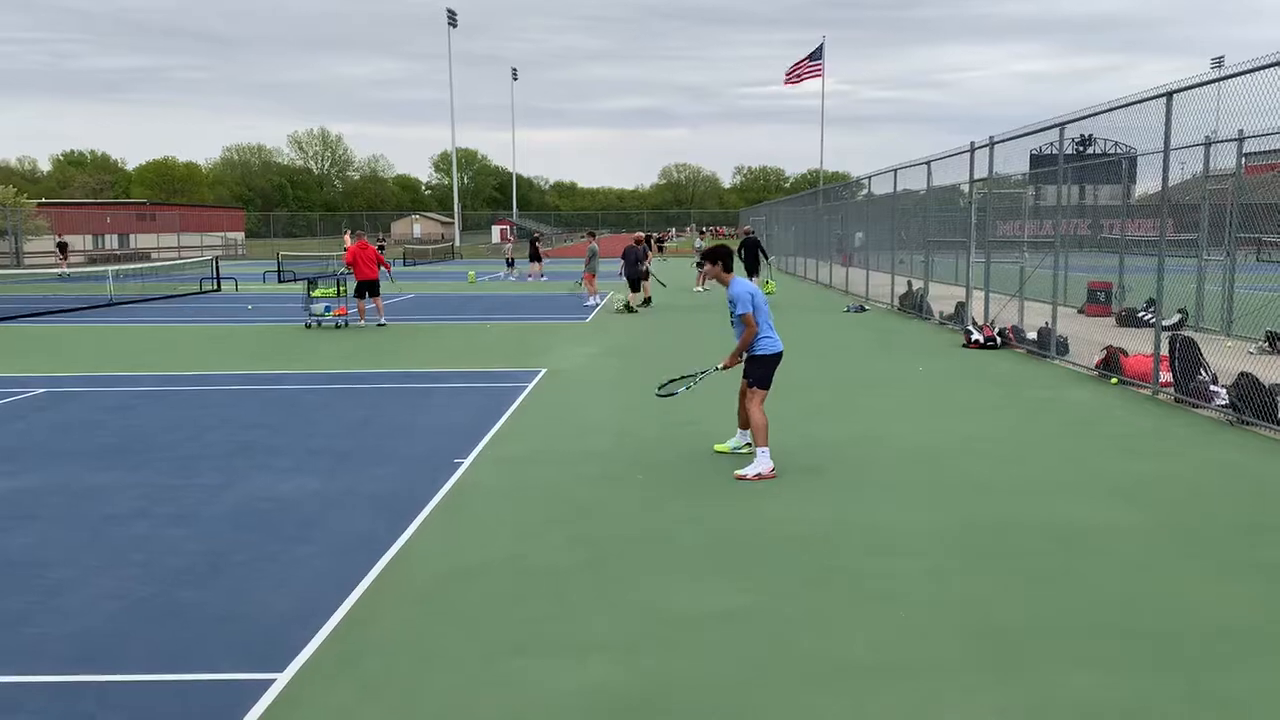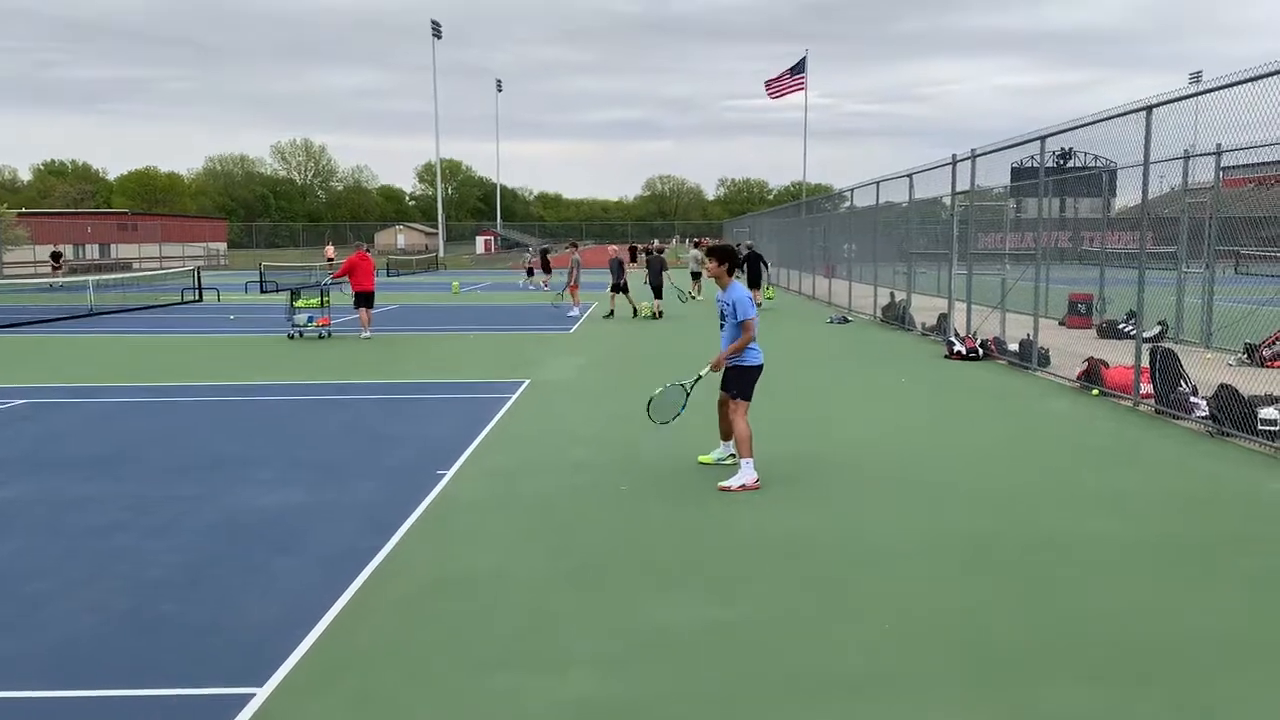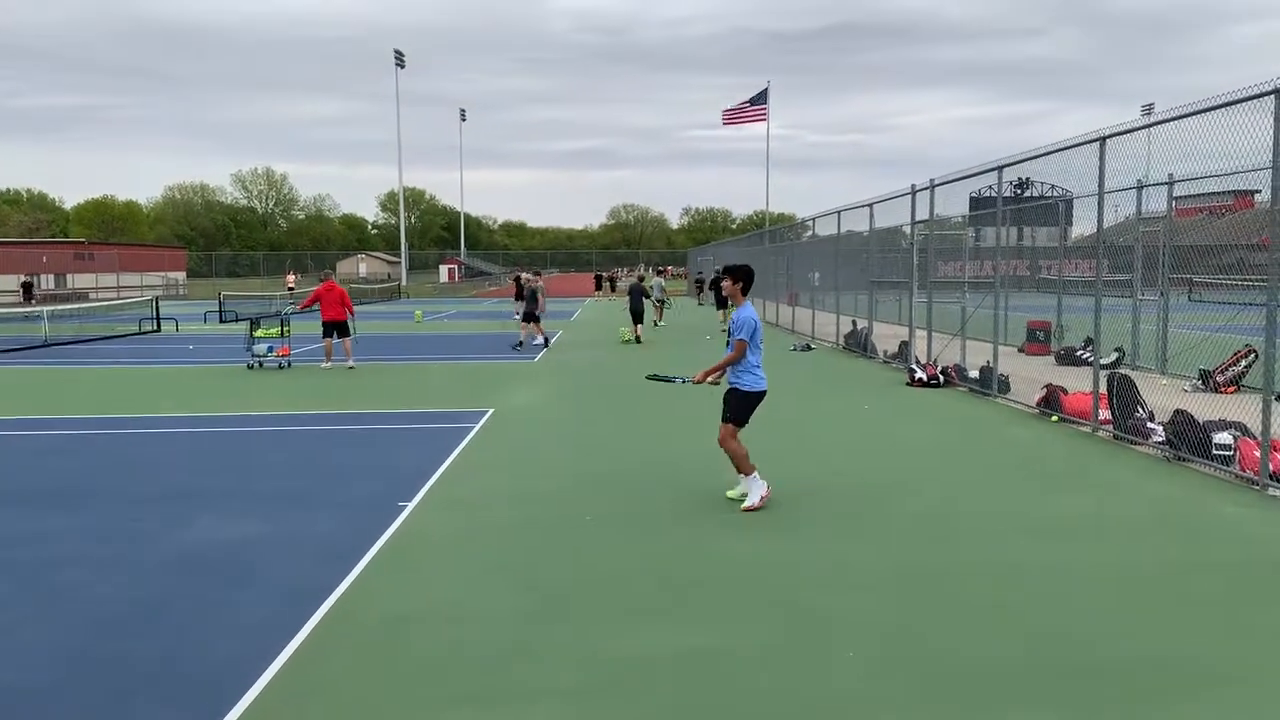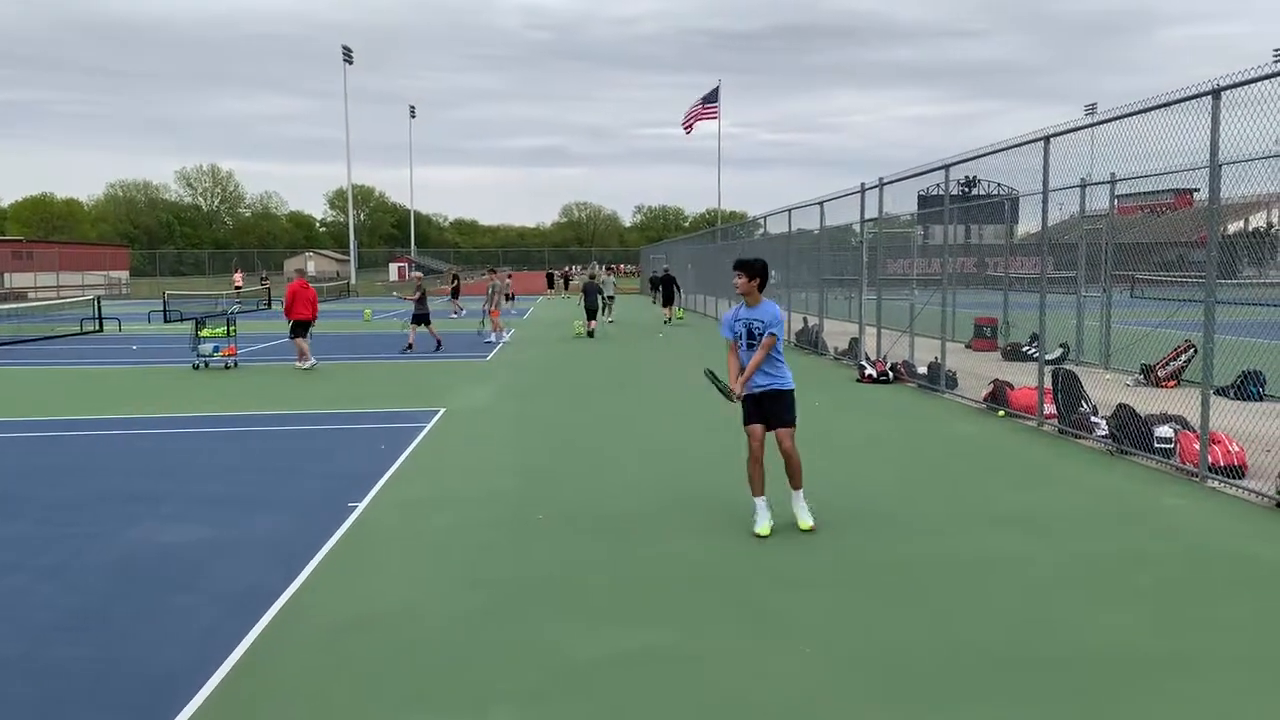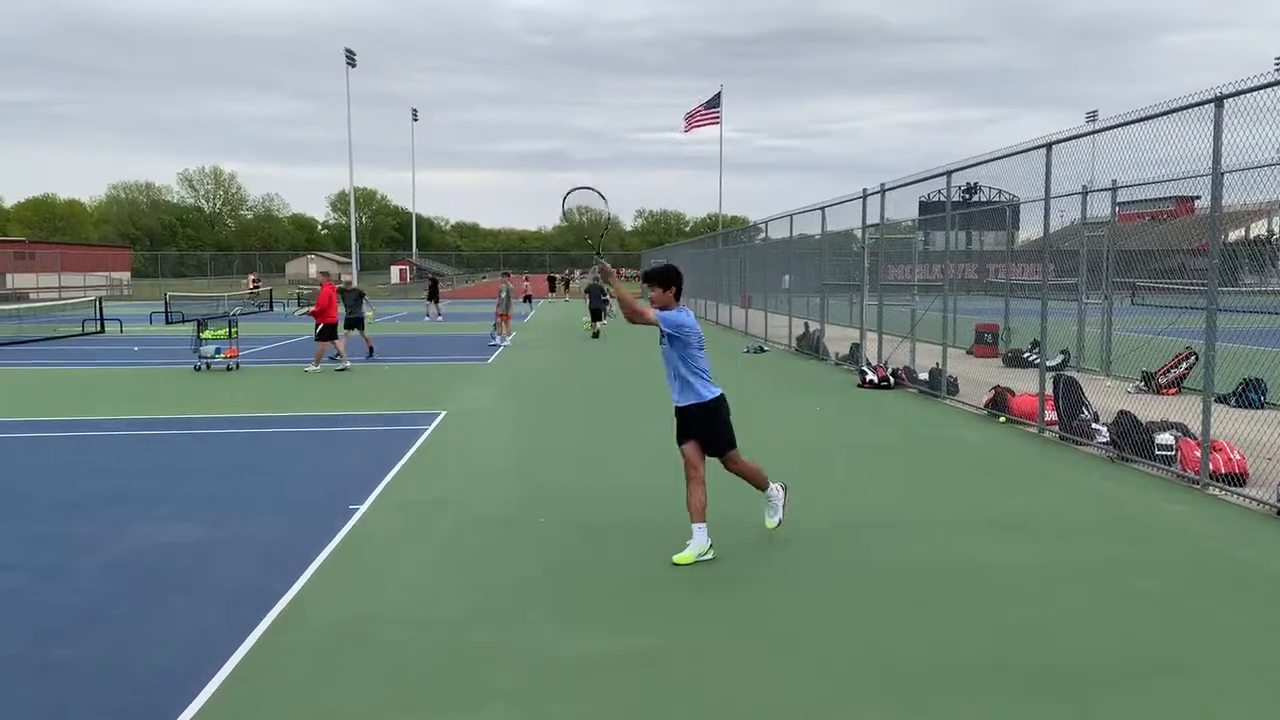
dt=1s
person 1, frame 1
left shoulder: (739, 291)
right shoulder: (736, 287)
left elbow: (751, 328)
left wrist: (734, 355)
right wrist: (740, 353)
left hip: (765, 351)
right hip: (759, 350)
left knee: (753, 403)
right knee: (744, 394)
left ankle: (764, 463)
right ankle: (743, 439)
person 1, frame 2
left shoulder: (739, 296)
right shoulder: (721, 294)
left elbow: (748, 336)
left wrist: (721, 358)
right wrist: (723, 357)
left hip: (747, 362)
right hip: (735, 361)
left knee: (736, 414)
right knee: (723, 404)
left ankle: (748, 474)
right ankle: (726, 451)
person 1, frame 3
left shoulder: (746, 316)
right shoulder: (738, 313)
left elbow: (737, 355)
left wrist: (707, 373)
right wrist: (720, 373)
left hip: (748, 387)
right hip: (740, 385)
left knee: (726, 437)
right knee: (730, 436)
left ankle: (758, 486)
right ankle: (747, 485)
person 1, frame 4
left shoulder: (774, 313)
right shoulder: (731, 316)
left elbow: (761, 351)
right elbow: (733, 353)
left wrist: (741, 382)
right wrist: (733, 384)
left hip: (779, 387)
right hip: (750, 391)
left knee: (787, 446)
right knee: (755, 448)
left ankle: (799, 502)
right ankle: (761, 511)
person 1, frame 5
left shoulder: (679, 320)
right shoulder: (668, 316)
left elbow: (636, 311)
right elbow: (631, 315)
left wrist: (612, 281)
right wrist: (612, 280)
left hip: (708, 403)
right hip: (685, 406)
left knee: (733, 463)
right knee: (694, 471)
left ankle: (773, 492)
right ankle: (700, 541)
